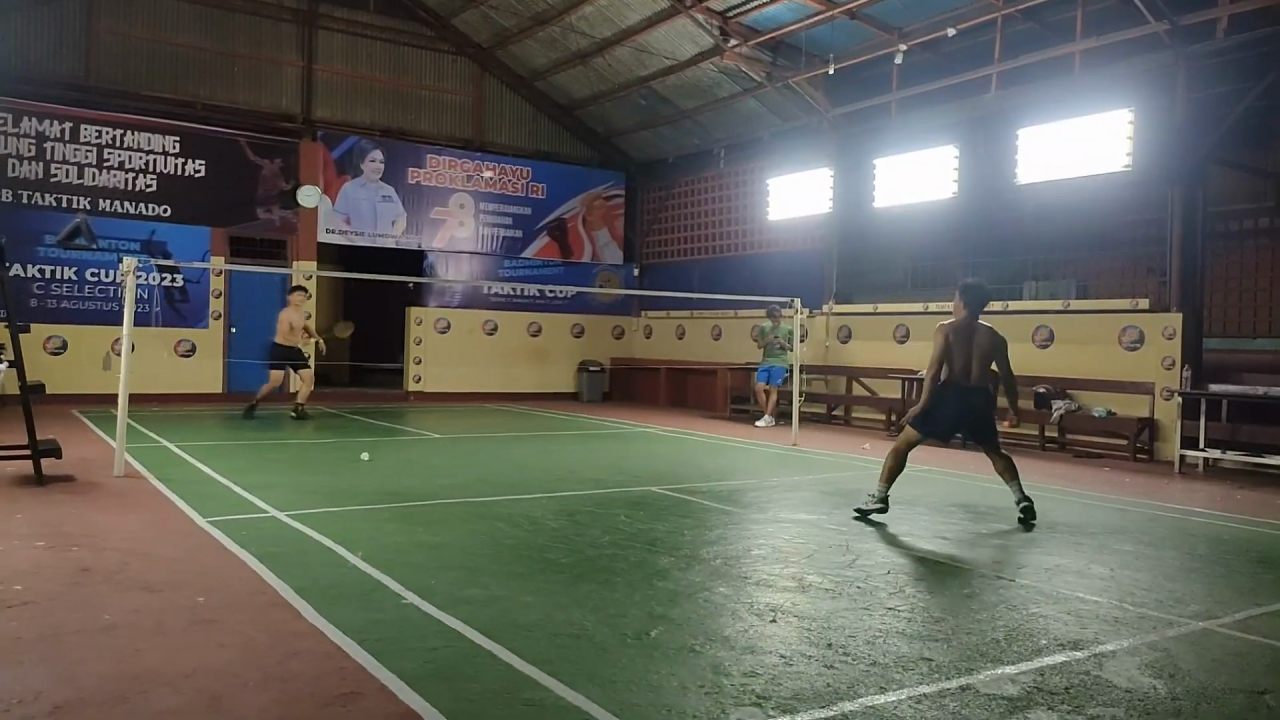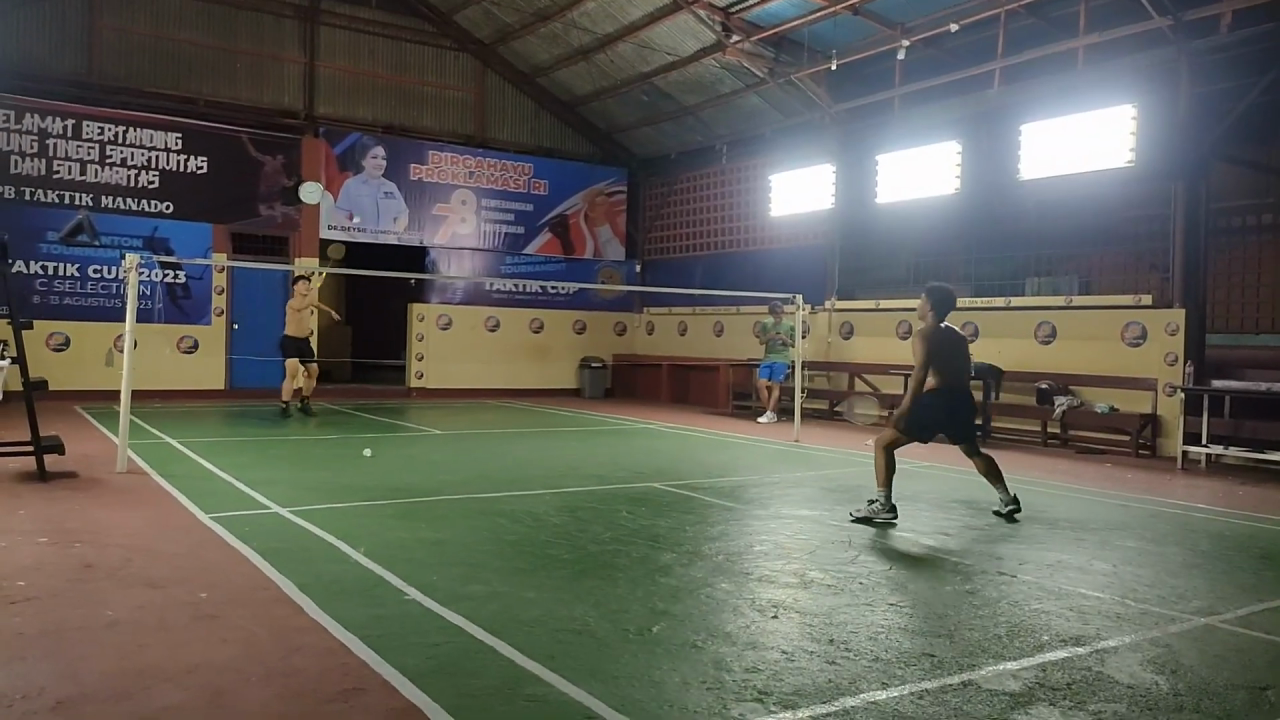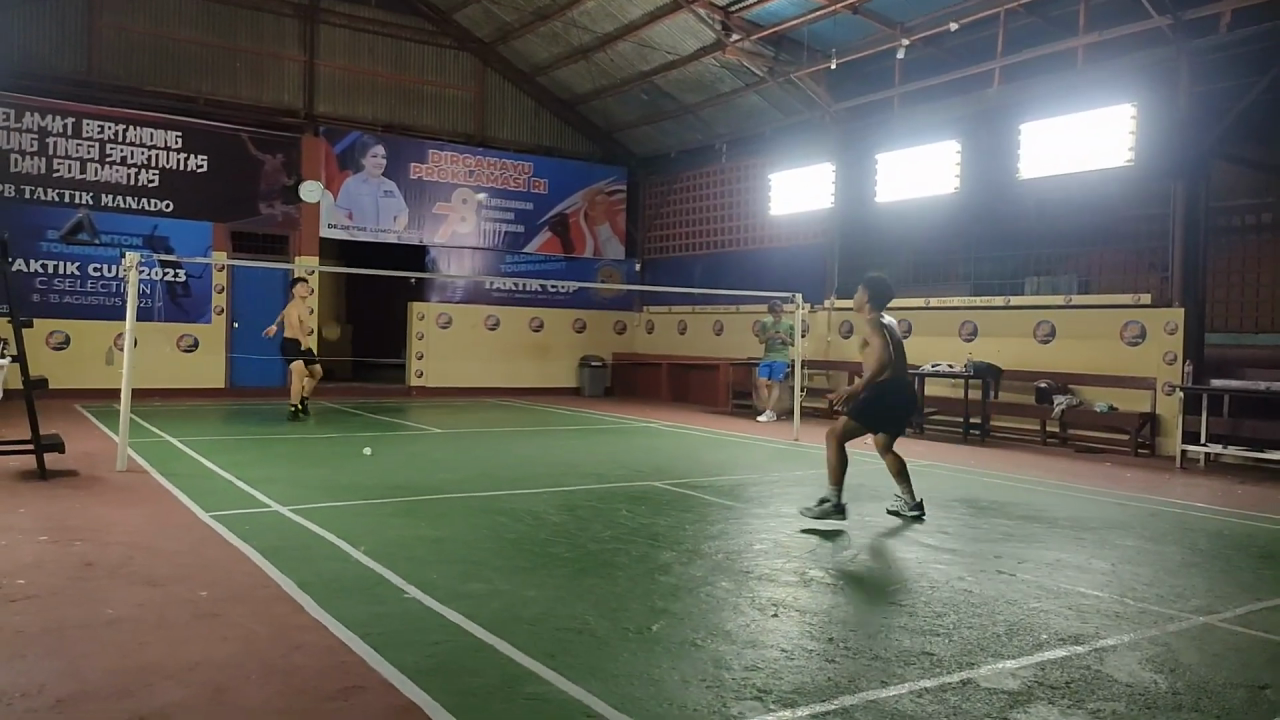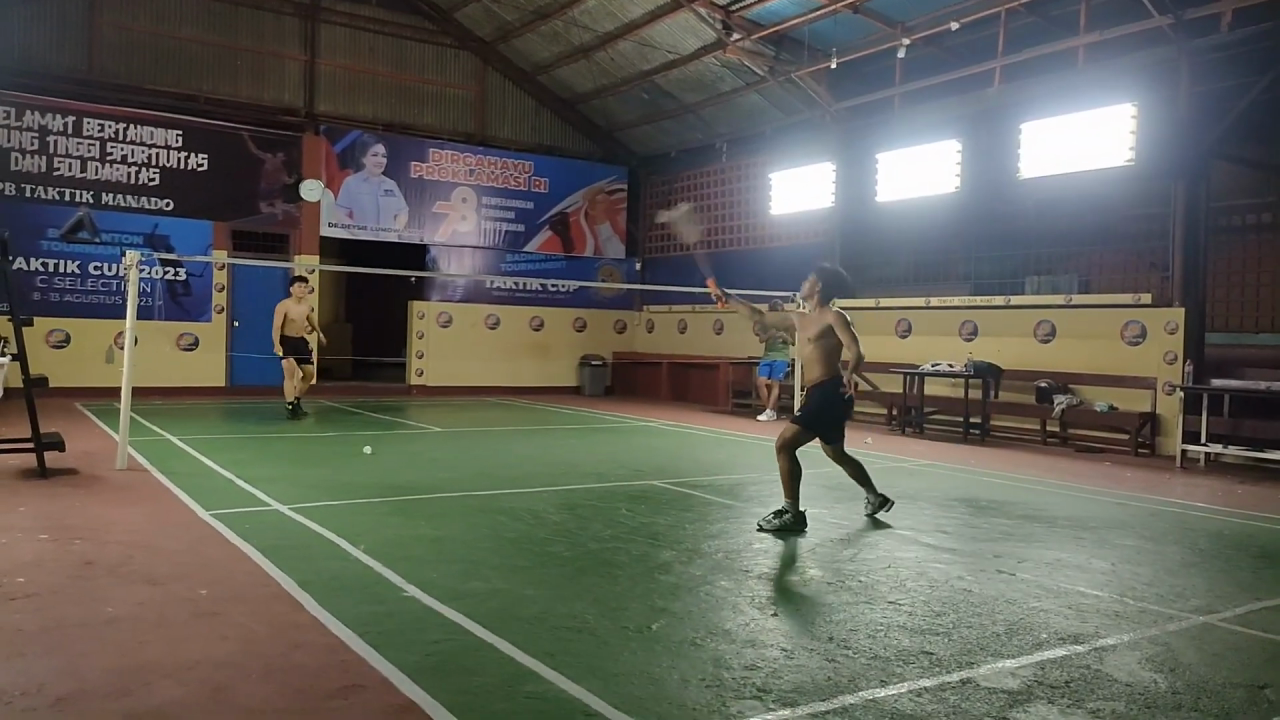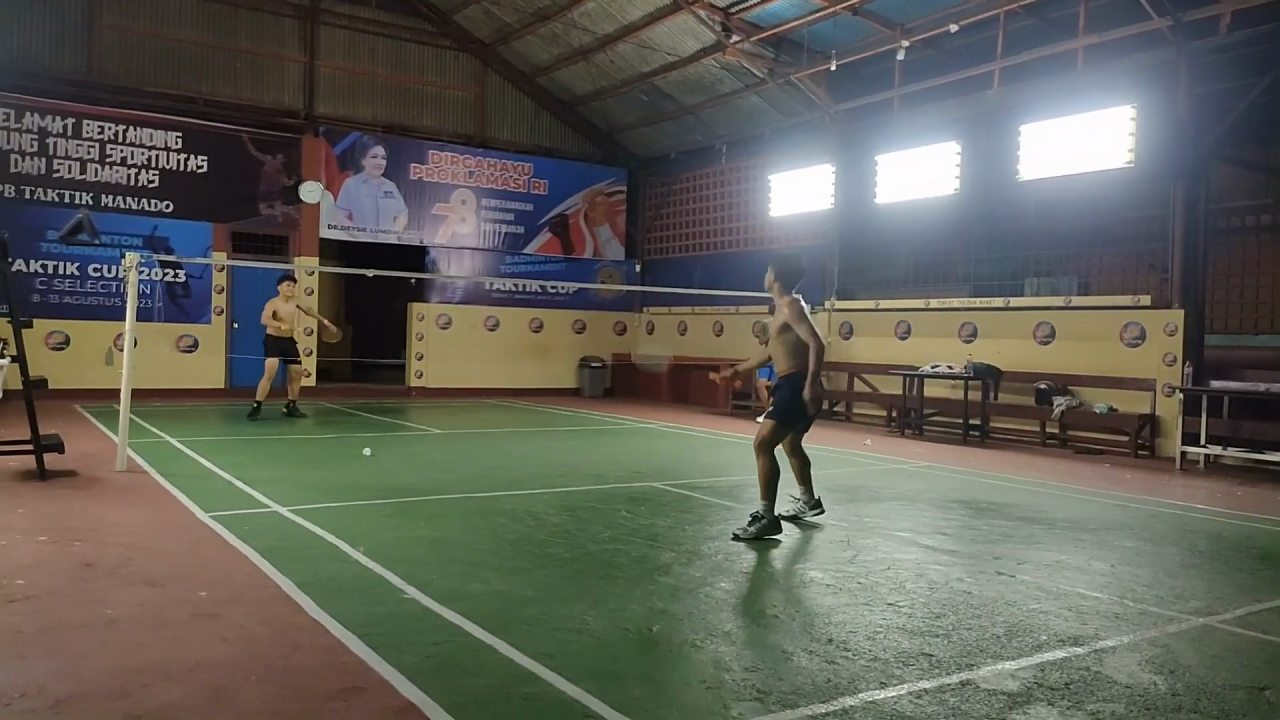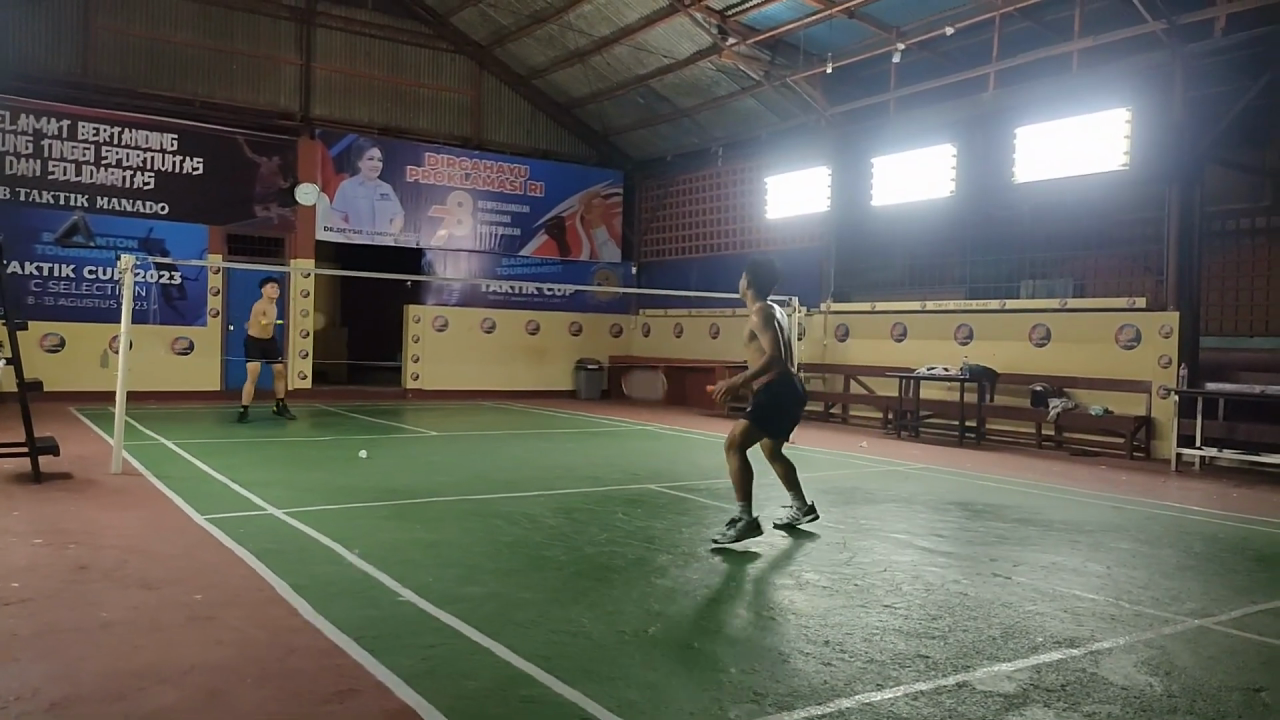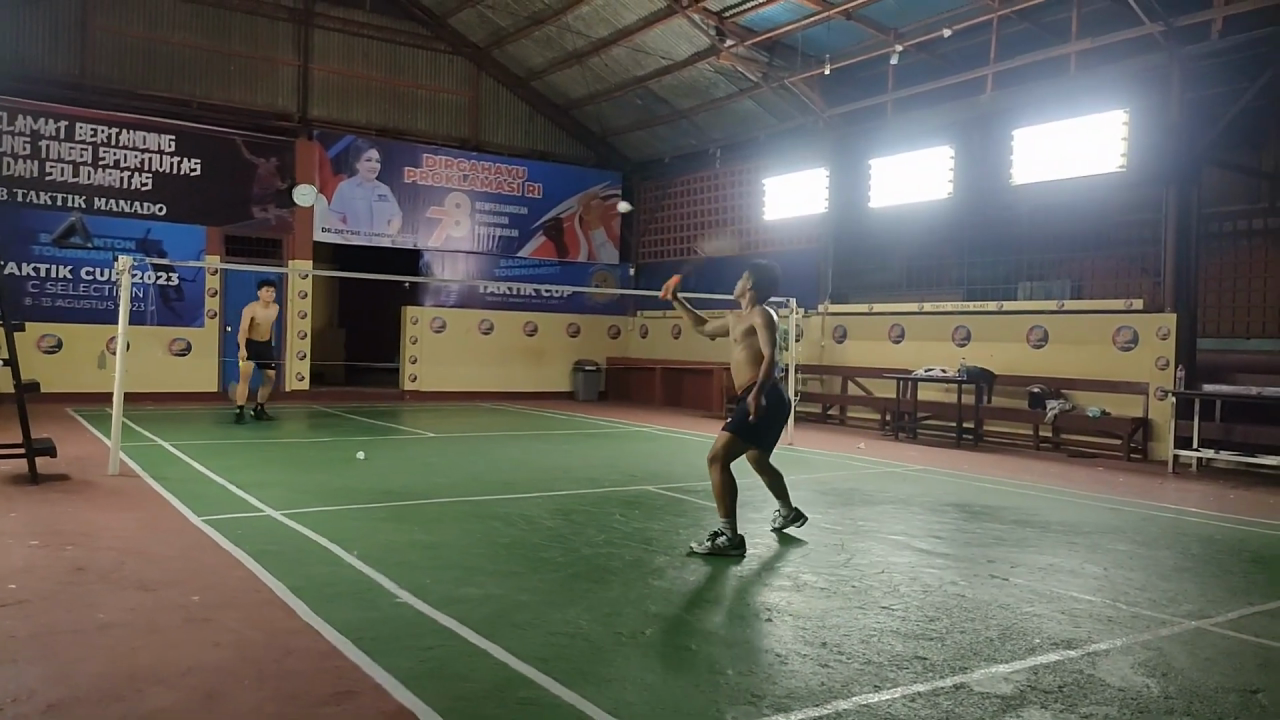
dt=0.3s
person 1, frame 1
left shoulder: (946, 329)
right shoulder: (995, 337)
left elbow: (935, 366)
right elbow: (1007, 376)
left wrist: (923, 403)
right wrist: (1014, 407)
left hip: (949, 396)
right hip: (979, 399)
left knee: (902, 445)
right knee: (995, 452)
left ankle: (878, 498)
right ankle: (1022, 501)
person 1, frame 2
left shoulder: (924, 334)
right shoulder: (958, 336)
left elbow: (920, 370)
left wrist: (905, 406)
left hip: (936, 399)
right hip: (962, 399)
left knee: (884, 443)
right knee: (973, 452)
left ankle: (883, 503)
right ankle: (1007, 500)
person 1, frame 3
left shoulder: (873, 321)
right shoulder: (887, 322)
left elbow: (885, 357)
left wrist: (856, 388)
right wrist: (857, 390)
left hip: (889, 392)
right hip: (902, 395)
left knee: (835, 435)
right knee: (884, 447)
left ankle: (833, 503)
right ankle: (909, 502)
person 1, frame 4
left shoulder: (833, 316)
right shoulder: (802, 320)
left elbow: (856, 351)
right elbow: (761, 317)
left wrist: (850, 374)
right wrist: (730, 300)
left hip: (830, 394)
right hip: (820, 397)
left knee: (784, 445)
right knee: (836, 453)
left ankle: (792, 513)
right ankle: (875, 499)
person 1, frame 5
left shoulder: (791, 306)
right shoulder: (784, 308)
left elbow: (817, 345)
right elbow: (771, 352)
left wrist: (813, 383)
right wrist: (739, 370)
left hip: (798, 387)
right hip: (792, 385)
left knee: (763, 444)
right knee: (791, 445)
left ankle: (766, 517)
right ankle: (807, 500)
person 1, frame 6
left shoulder: (761, 313)
right shoulder: (772, 311)
left elbow: (774, 356)
left wrist: (739, 380)
right wrist: (738, 383)
left hip: (778, 391)
right hip: (786, 390)
left knee: (734, 444)
right knee: (771, 451)
left ankle: (745, 519)
right ankle: (801, 507)
person 1, frame 7
left shoulder: (761, 314)
right shoulder: (737, 319)
left elbow: (770, 357)
right elbow: (702, 325)
left wrist: (757, 393)
right wrist: (677, 301)
left hip: (764, 399)
right hip: (764, 401)
left knee: (717, 459)
right knee: (758, 461)
left ankle: (729, 536)
right ankle: (788, 512)
